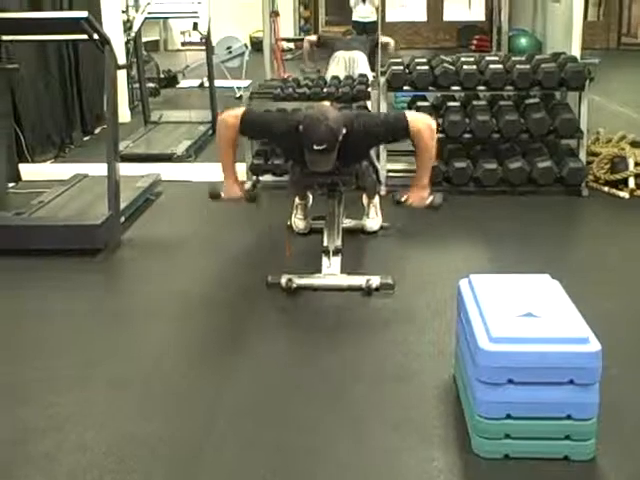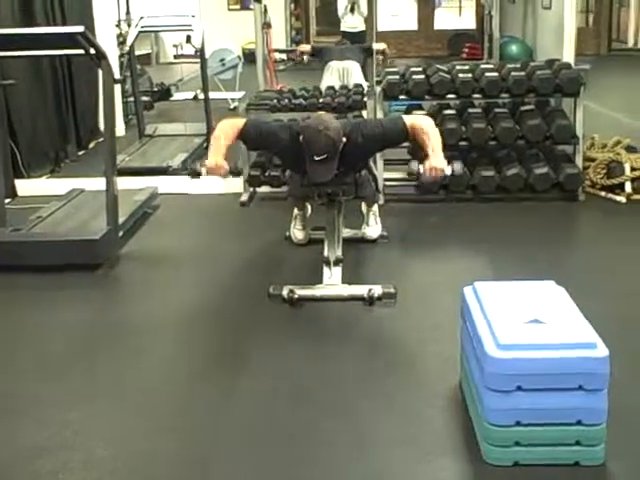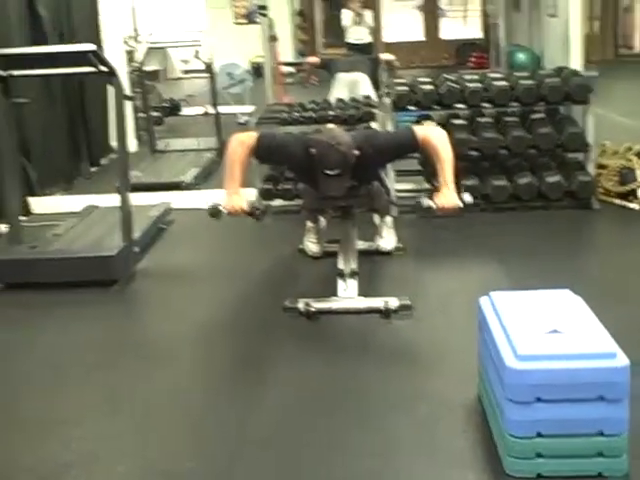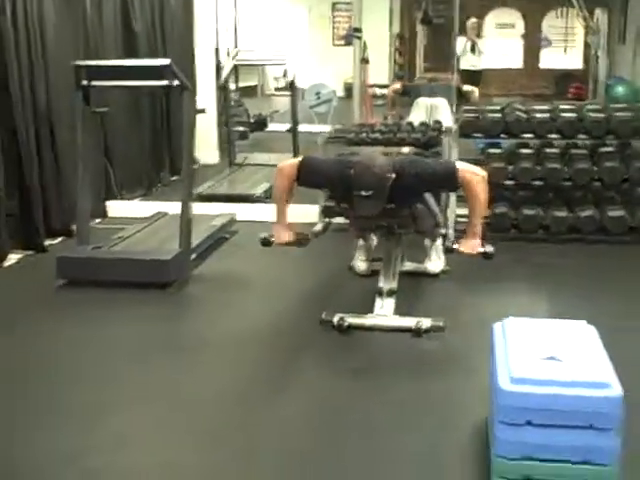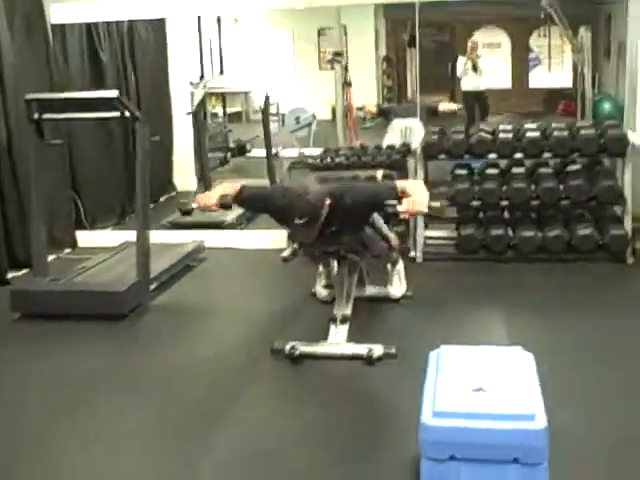
dt=1s
person 1, frame 1
left shoulder: (361, 127)
right shoulder: (286, 128)
left elbow: (425, 125)
right elbow: (228, 119)
left wrist: (421, 186)
right wrist: (231, 181)
right knee: (298, 184)
left ankle: (371, 201)
right ankle: (302, 201)
person 1, frame 2
left shoulder: (362, 136)
right shoulder: (286, 137)
left elbow: (421, 122)
right elbow: (230, 125)
left wrist: (435, 155)
right wrist: (215, 156)
left hip: (353, 173)
left knee: (367, 190)
right knee: (297, 194)
left ankle: (371, 208)
right ankle: (301, 212)
person 1, frame 3
left shoulder: (373, 147)
right shoulder: (299, 150)
left elbow: (433, 133)
right elbow: (241, 140)
left wrist: (447, 188)
right wrist: (233, 192)
left hip: (365, 183)
left knee: (380, 202)
left ankle: (383, 220)
right ankle: (314, 224)
person 1, frame 4
left shoulder: (413, 172)
right shoulder: (340, 172)
left elbow: (475, 175)
right elbow: (286, 168)
left wrist: (473, 235)
right wrist: (281, 224)
left hip: (409, 205)
right ankle: (366, 242)
person 1, frame 5
left shoulder: (352, 198)
right shoulder: (281, 200)
left elbow: (412, 186)
right elbow: (233, 189)
left wrist: (419, 198)
right wrist: (212, 195)
left hip: (359, 229)
